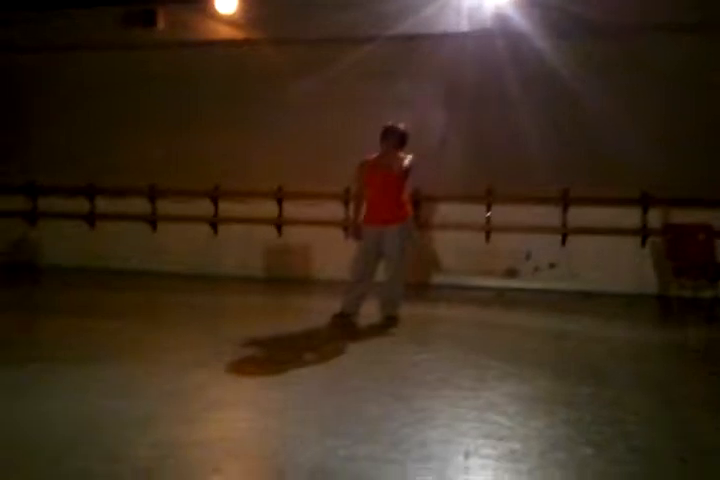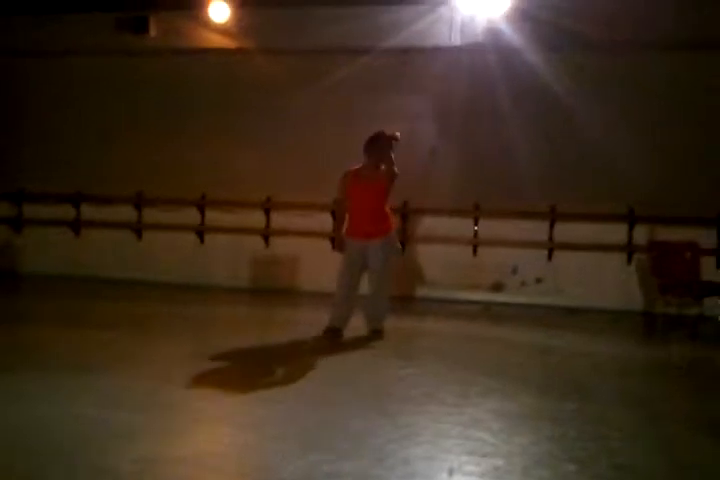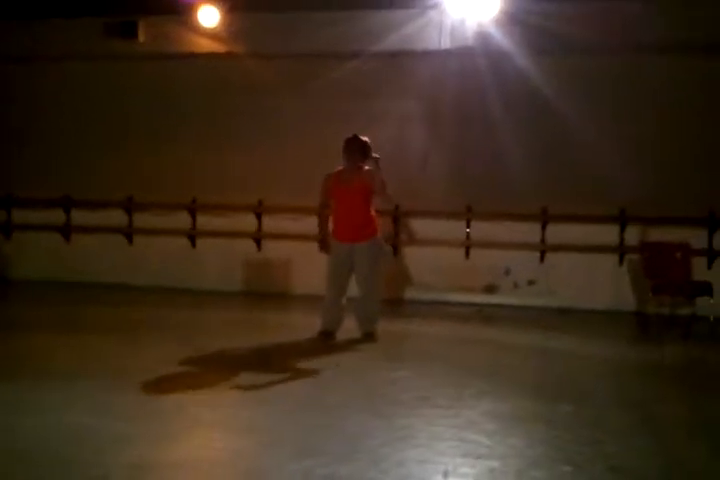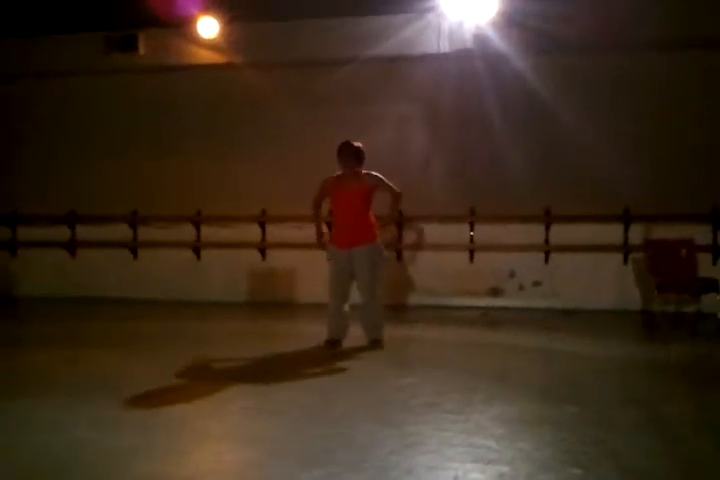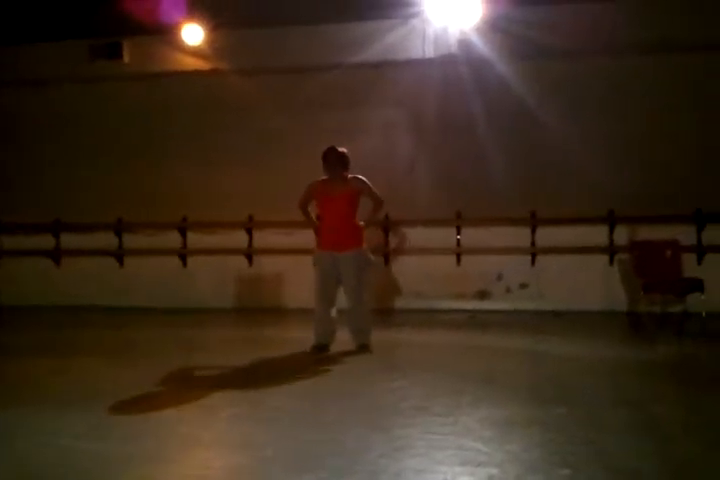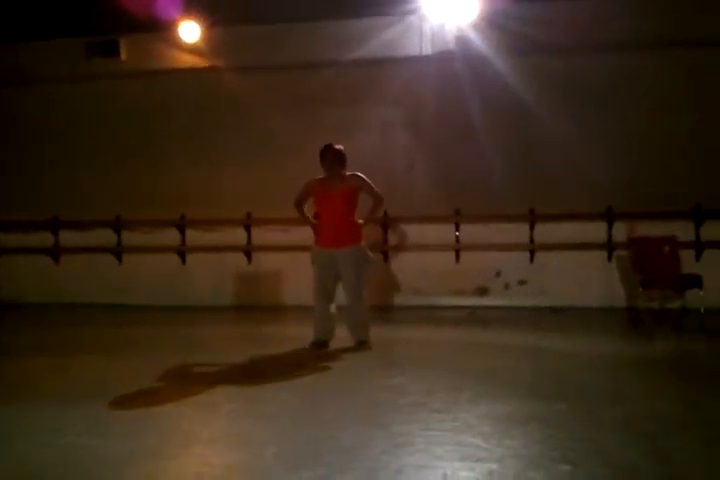
dt=0.3s
person 1, frame 1
left shoulder: (405, 161)
right shoulder: (366, 165)
left elbow: (400, 169)
right elbow: (359, 194)
left wrist: (395, 151)
right wrist: (355, 222)
left hip: (397, 224)
right hip: (371, 224)
left knee: (394, 272)
right knee: (360, 270)
left ankle: (390, 312)
right ankle: (347, 312)
person 1, frame 2
left shoulder: (386, 174)
right shoulder: (349, 176)
left elbow: (392, 171)
right elbow: (342, 206)
left wrist: (390, 147)
right wrist: (338, 234)
left hip: (381, 238)
right hip: (354, 237)
left knee: (379, 285)
right knee: (346, 284)
left ankle: (376, 325)
right ankle: (336, 324)
person 1, frame 3
left shoulder: (369, 175)
right shoulder: (331, 179)
left elbow: (384, 195)
right elbow: (323, 208)
left wrist: (376, 165)
right wrist: (322, 235)
left hip: (367, 240)
right hip: (339, 241)
left knee: (369, 287)
right knee: (334, 286)
left ankle: (368, 328)
right ankle: (329, 327)
person 1, frame 4
left shoulder: (370, 179)
right shoulder: (330, 183)
left elbow: (396, 194)
right elbow: (316, 203)
left wrist: (389, 218)
right wrist: (318, 228)
left hip: (366, 244)
right hip: (338, 246)
left knee: (370, 292)
right knee: (337, 293)
left ankle: (374, 335)
right ankle: (335, 335)
person 1, frame 5
left shoulder: (356, 183)
right shoulder: (316, 187)
left elbow: (378, 202)
right elbow: (303, 205)
left wrist: (365, 223)
right wrist: (314, 224)
left hip: (352, 250)
right hip: (325, 251)
left knee: (356, 297)
right knee: (323, 298)
left ankle: (362, 340)
right ankle: (323, 340)
person 1, frame 6
left shoulder: (354, 180)
right shoulder: (314, 185)
left elbow: (378, 199)
right elbow: (298, 204)
left wrist: (364, 219)
right wrist: (311, 223)
left hip: (350, 247)
right hip: (323, 248)
left knee: (355, 294)
right knee: (322, 295)
left ankle: (361, 336)
right ankle: (322, 336)
